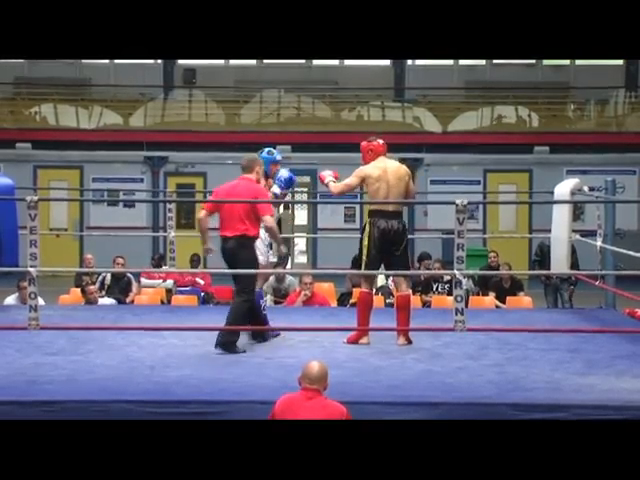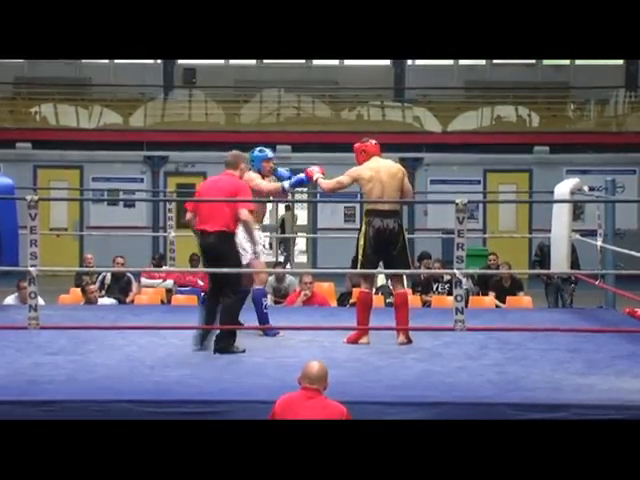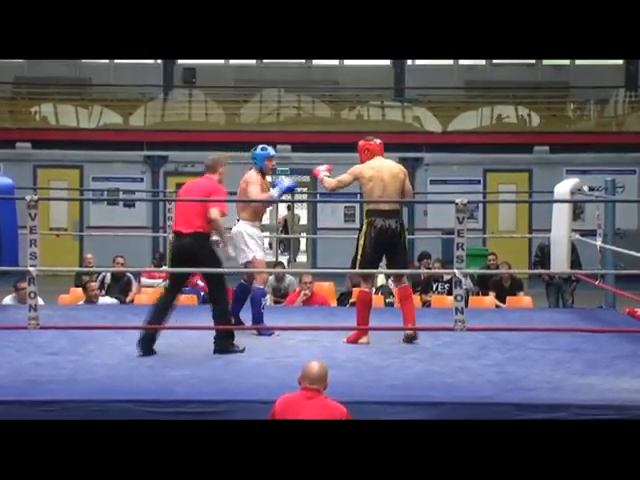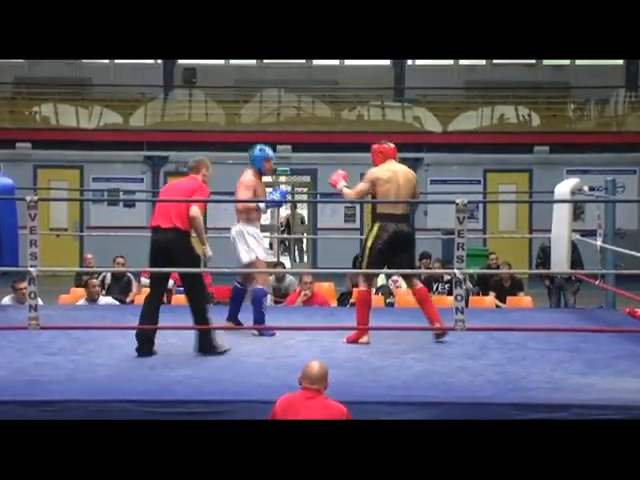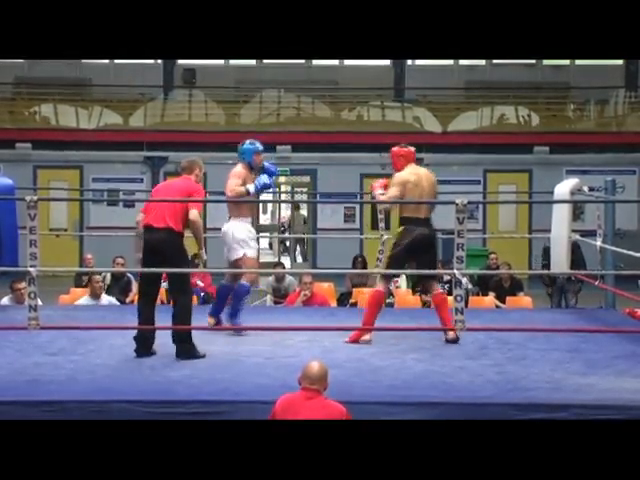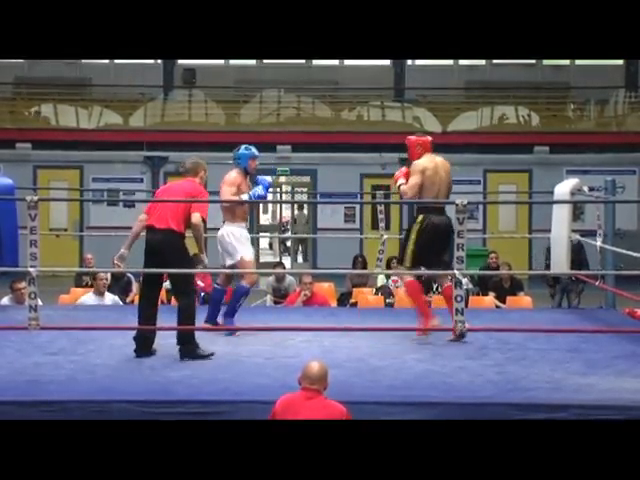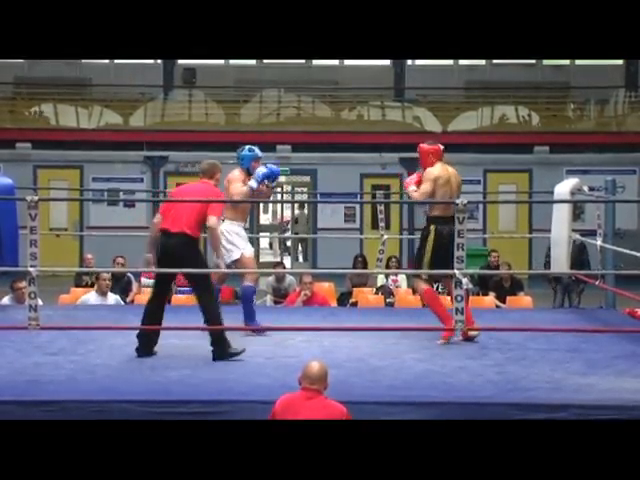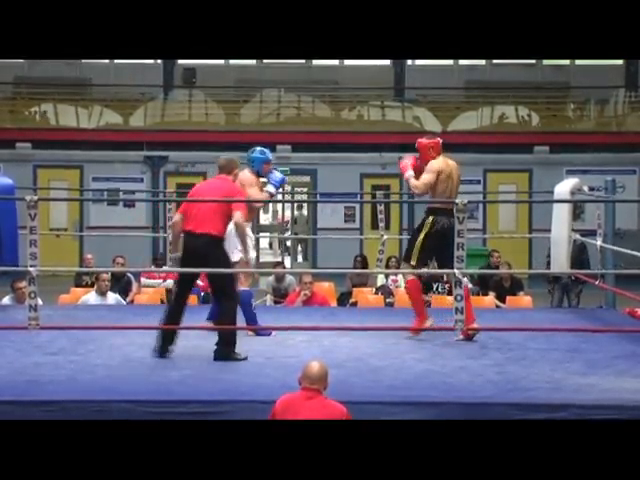
dt=0.2s
person 1, frame 1
left shoulder: (366, 171)
right shoulder: (403, 170)
left elbow: (338, 190)
right elbow: (411, 197)
left wrist: (327, 179)
left hip: (376, 224)
right hip: (398, 224)
left knee: (367, 280)
right knee: (401, 280)
left ankle: (362, 333)
right ankle: (403, 334)
person 1, frame 2
left shoulder: (360, 171)
right shoulder: (399, 169)
left elbow: (329, 187)
right elbow: (409, 197)
left wrist: (315, 175)
left hip: (373, 224)
right hip: (395, 223)
left knee: (366, 280)
right knee: (398, 280)
left ankle: (362, 333)
right ankle: (403, 333)
person 1, frame 3
left shoulder: (361, 170)
right shoulder: (400, 169)
left elbow: (331, 185)
right elbow: (408, 197)
left wrist: (321, 174)
left hip: (373, 223)
right hip: (396, 223)
left knee: (365, 280)
right knee: (399, 277)
left ankle: (361, 333)
right ankle: (410, 325)
person 1, frame 4
left shoulder: (375, 173)
right shoulder: (410, 174)
left elbow: (353, 196)
right elbow: (413, 201)
left wrist: (339, 184)
left hip: (383, 226)
right hip: (405, 227)
left knee: (365, 279)
right knee: (412, 279)
left ankle: (361, 332)
right ankle: (437, 324)
person 1, frame 5
left shoulder: (401, 176)
right shoulder: (430, 176)
left elbow: (388, 202)
left wrist: (377, 191)
left hip: (408, 230)
right hip: (427, 231)
left knee: (383, 280)
right knee: (431, 283)
left ankle: (365, 331)
right ankle: (450, 330)
person 1, frame 6
left shoulder: (420, 165)
right shoulder: (445, 164)
left elbow: (409, 193)
left wrist: (400, 181)
left hip: (425, 219)
right hip: (443, 219)
left knee: (407, 271)
right knee: (442, 275)
left ankle: (427, 319)
person 1, frame 7
left shoulder: (432, 173)
right shoulder: (454, 173)
left elbow: (419, 198)
left wrist: (411, 187)
left hip: (436, 228)
right hip: (451, 227)
left knee: (420, 280)
right knee: (450, 278)
left ankle: (448, 323)
right ankle: (469, 327)
person 1, frame 8
left shoulder: (436, 165)
right shoulder: (453, 165)
left elbow: (418, 189)
left wrist: (407, 171)
right wrist: (417, 170)
left hip: (435, 220)
right hip: (449, 221)
left knee: (409, 267)
left ankle: (422, 318)
person 2, frame 1
left shoulder: (222, 189)
right shoulder: (258, 191)
left elbow: (202, 217)
right elbow: (269, 223)
left wrist: (205, 243)
right wrist: (280, 246)
left hip: (226, 244)
right hip: (244, 244)
left knee: (245, 288)
right knee: (245, 293)
left ankle: (259, 331)
right ankle: (227, 340)
person 2, frame 2
left shoulder: (204, 184)
right shoulder: (240, 186)
left elbow: (189, 217)
right elbow: (244, 216)
right wrist: (254, 243)
left hip: (205, 240)
right hip: (223, 240)
left knee: (216, 288)
right knee: (234, 292)
left ankle: (203, 335)
right ankle: (224, 342)
person 2, frame 3
left shoulder: (186, 187)
right shoulder: (217, 188)
right elbow: (215, 217)
right wrist: (226, 244)
left hip: (179, 242)
right hip: (199, 243)
left knee: (171, 293)
right knee: (218, 292)
left ankle: (146, 341)
right ankle: (224, 343)
person 2, frame 4
left shoulder: (168, 186)
right shoulder: (200, 187)
left elbow: (153, 219)
right elbow: (194, 214)
right wrist: (205, 244)
left hip: (157, 237)
right hip: (178, 238)
left knee: (155, 292)
right knee: (197, 291)
left ankle: (144, 343)
right ankle: (206, 342)
person 2, frame 5
left shoulder: (161, 186)
right shoulder: (195, 188)
left elbow: (141, 219)
right elbow: (194, 218)
left wrist: (139, 249)
right wrist: (202, 248)
left hip: (150, 237)
right hip: (170, 239)
left knee: (147, 293)
right knee: (182, 294)
left ankle: (143, 345)
right ankle: (184, 347)
person 2, frame 6
left shoulder: (165, 188)
right shoulder: (200, 191)
left elbow: (142, 219)
right elbow: (196, 222)
left wrist: (126, 248)
right wrist: (202, 252)
left hip: (152, 238)
right hip: (172, 241)
left knee: (149, 294)
right knee: (186, 294)
left ankle: (143, 346)
right ankle: (188, 347)
person 2, frame 7
left shoulder: (179, 189)
right shoulder: (214, 193)
left elbow: (157, 222)
right elbow: (212, 225)
left wrist: (151, 252)
right wrist: (218, 254)
left hip: (168, 242)
right hip: (187, 244)
left knee: (159, 295)
right knee: (207, 296)
left ankle: (145, 345)
right ankle: (221, 347)
person 2, frame 8
left shoulder: (198, 187)
right shoulder: (235, 190)
left elbow: (176, 220)
right elbow: (238, 220)
left wrist: (175, 250)
right wrist: (246, 250)
left hip: (190, 243)
right hip: (211, 245)
left knee: (180, 295)
right knee: (227, 297)
left ankle: (164, 344)
right ankle: (225, 349)
person 3, frame 1
left shoulder: (269, 181)
left elbow: (279, 199)
left wrist: (285, 186)
right wrist: (278, 186)
left hip: (260, 233)
left knee: (262, 276)
right knee: (259, 279)
right ankle: (263, 326)
person 3, frame 2
left shoulder: (265, 178)
right shoulder: (251, 177)
left elbow: (281, 194)
right elbow: (268, 189)
left wrist: (284, 180)
right wrist: (292, 182)
left hip: (254, 232)
right hip: (246, 232)
left knee: (251, 277)
right knee: (261, 277)
right ankle: (264, 324)
person 3, frame 3
left shoulder: (261, 178)
right shoulder: (252, 177)
left elbow: (265, 201)
right elbow: (257, 201)
left wrist: (280, 188)
right wrist: (279, 191)
left hip: (251, 230)
right hip: (246, 230)
left knee: (251, 276)
right knee: (261, 278)
left ankle: (233, 315)
right ankle: (259, 325)
person 3, frame 4
left shoulder: (257, 178)
right shoulder: (248, 178)
left elbow: (259, 200)
right elbow: (241, 205)
left wrist: (276, 196)
right wrist: (266, 202)
left hip: (250, 230)
right hip: (247, 230)
left knee: (246, 277)
right knee: (262, 278)
left ankle: (232, 318)
right ankle: (260, 324)
person 3, frame 5
left shoulder: (250, 173)
right shoulder: (239, 171)
left elbow: (257, 191)
right elbow: (231, 192)
left wrist: (267, 178)
right wrist: (256, 186)
left hip: (241, 226)
right hip: (238, 226)
left knee: (234, 275)
right knee: (250, 274)
left ankle: (214, 317)
right ankle: (232, 318)
person 3, frame 6
left shoulder: (246, 179)
right shoulder: (232, 177)
left elbow: (254, 201)
right elbow: (226, 201)
left wrist: (262, 189)
right wrist: (249, 195)
left hip: (236, 231)
right hip: (233, 231)
left knee: (225, 278)
right knee: (251, 276)
left ankle: (210, 321)
right ankle: (228, 317)
person 3, frame 7
left shoulder: (248, 177)
right shoulder: (237, 176)
left elbow: (264, 196)
right elbow: (237, 197)
left wrist: (270, 181)
right wrist: (255, 180)
left hip: (232, 229)
right hip: (232, 230)
left knee: (219, 277)
right knee: (250, 274)
right ankle: (251, 323)
person 3, frame 8
left shoulder: (248, 176)
right shoulder: (248, 177)
left elbow: (258, 199)
right elbow: (258, 204)
left wrist: (273, 185)
right wrist: (273, 186)
left hip: (235, 228)
right hip: (238, 228)
right knee: (245, 277)
left ankle: (213, 319)
right ankle: (252, 324)
